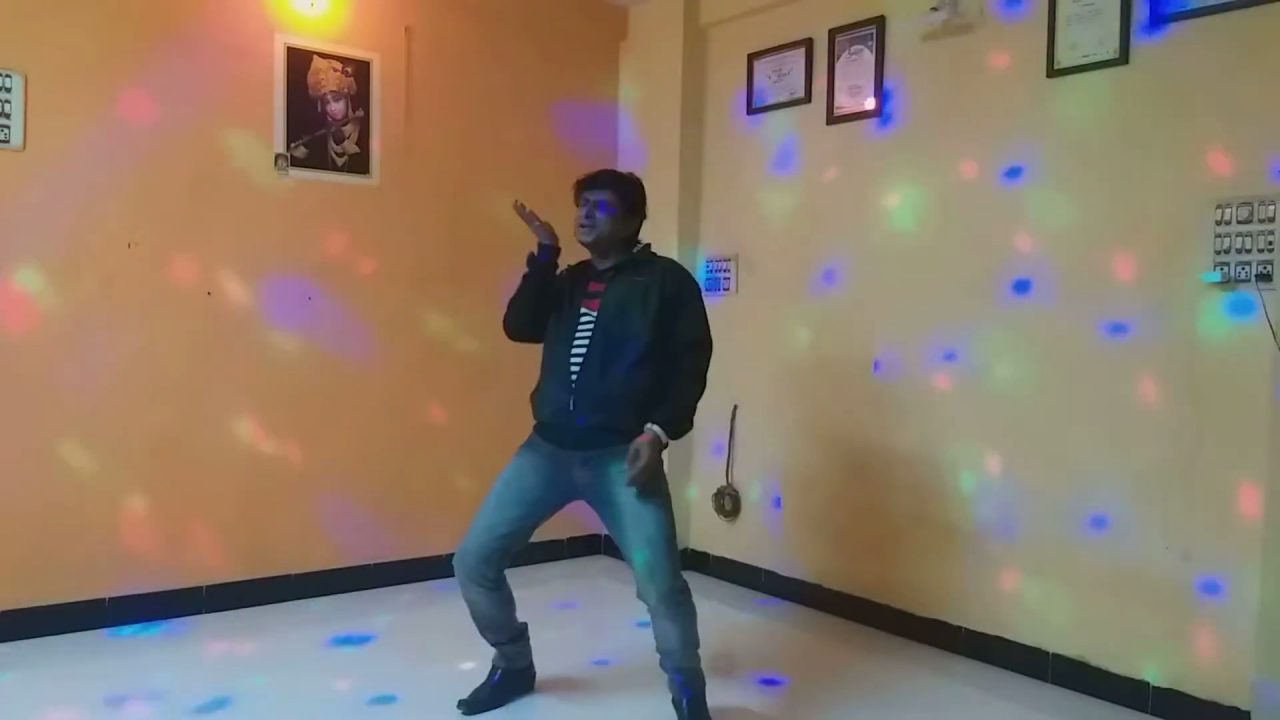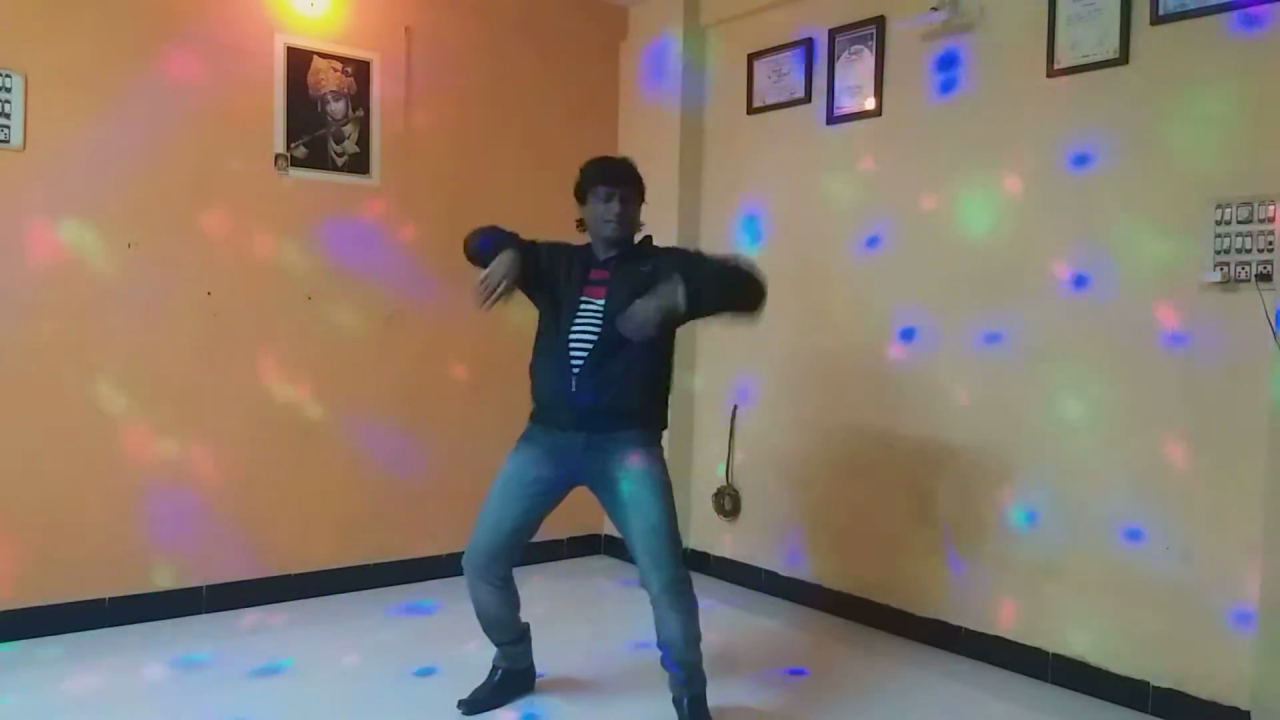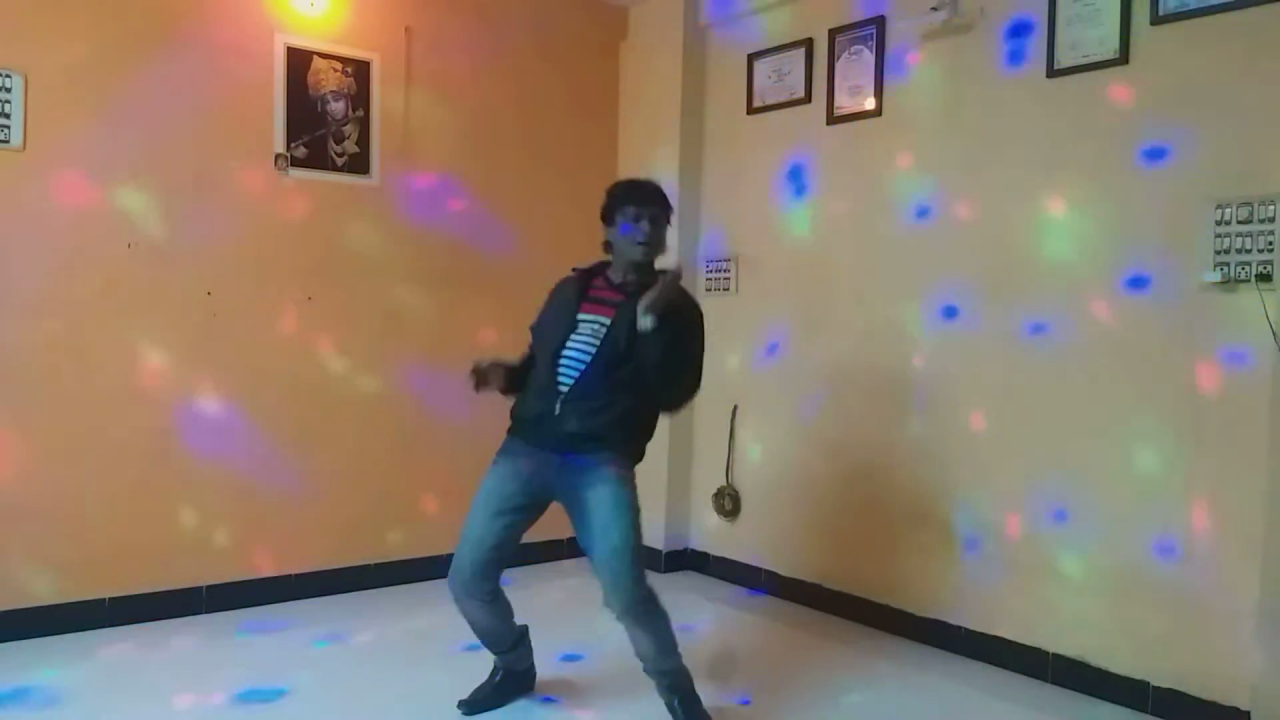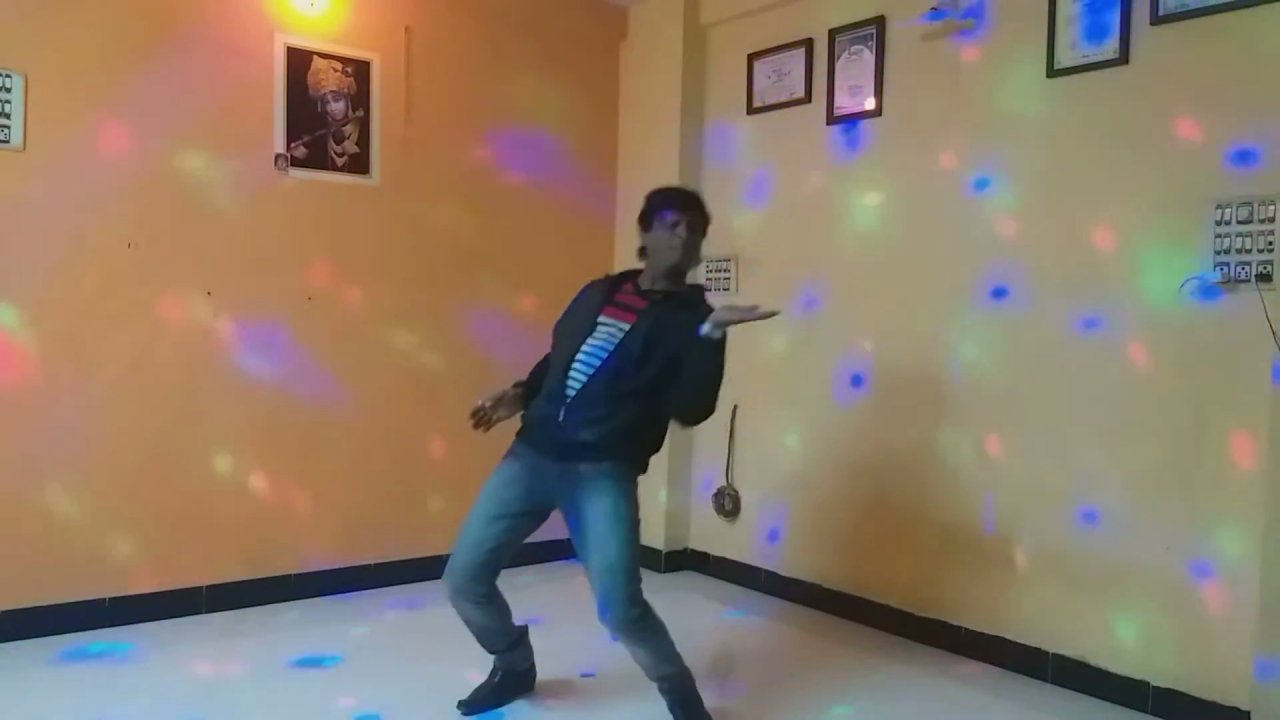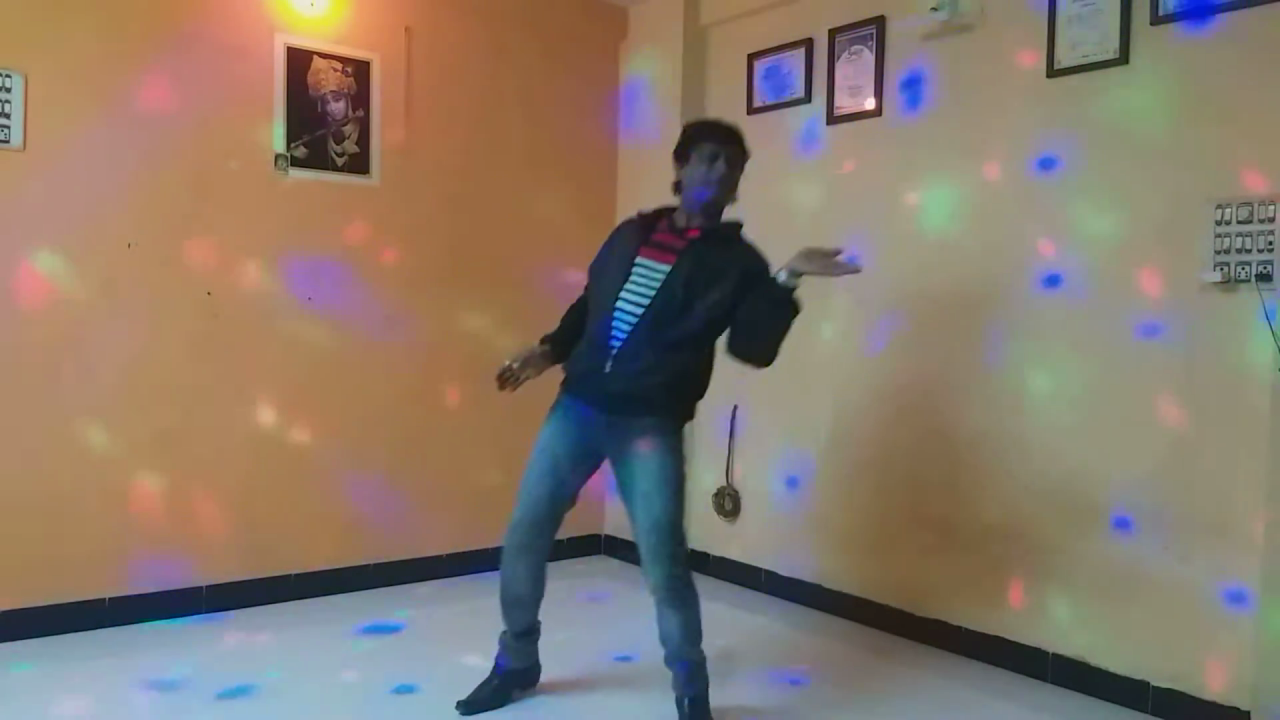
dt=0.3s
person 1, frame 1
left shoulder: (666, 281)
right shoulder: (568, 282)
left elbow: (690, 368)
right elbow: (518, 326)
left wrist: (657, 432)
right wrist: (545, 253)
left hip: (622, 454)
right hip: (548, 448)
left knee: (660, 582)
right knee: (473, 561)
right ankle: (514, 665)
person 1, frame 2
left shoulder: (662, 269)
right shoulder: (558, 264)
left elbow: (747, 290)
right elbow: (482, 243)
left wrist: (678, 296)
right wrist: (504, 256)
left hip: (625, 441)
right hip: (548, 435)
left knee: (663, 573)
right knee: (482, 559)
right ankle: (514, 665)
person 1, frame 3
left shoulder: (672, 308)
right shoulder: (569, 291)
left elbow: (672, 394)
left wrist: (651, 319)
right wrist: (504, 374)
left hip: (600, 462)
right hip: (524, 451)
left knee: (625, 590)
right knee: (468, 579)
right ankle: (514, 666)
person 1, frame 4
left shoulder: (692, 320)
right shoulder: (597, 293)
left elbow: (688, 408)
left wrist: (712, 336)
right wrist: (517, 395)
left hip: (603, 471)
right hip: (530, 454)
left knee: (617, 607)
right knee: (463, 578)
right ankle: (514, 665)
person 1, frame 5
left shoulder: (738, 261)
right shoulder: (632, 232)
left elbow: (754, 349)
left wrist: (785, 282)
right wrist: (546, 351)
left hip: (650, 424)
right hip: (577, 406)
left knee: (663, 564)
right knee: (524, 536)
right ankle: (516, 662)
